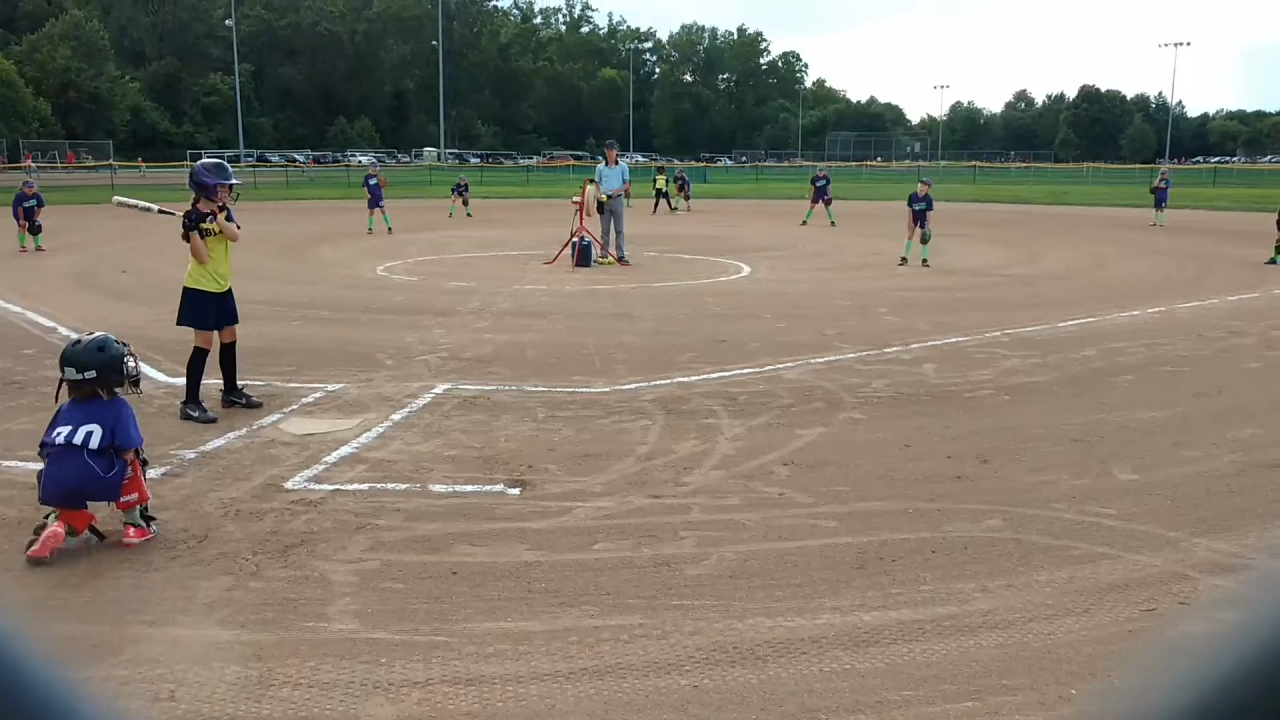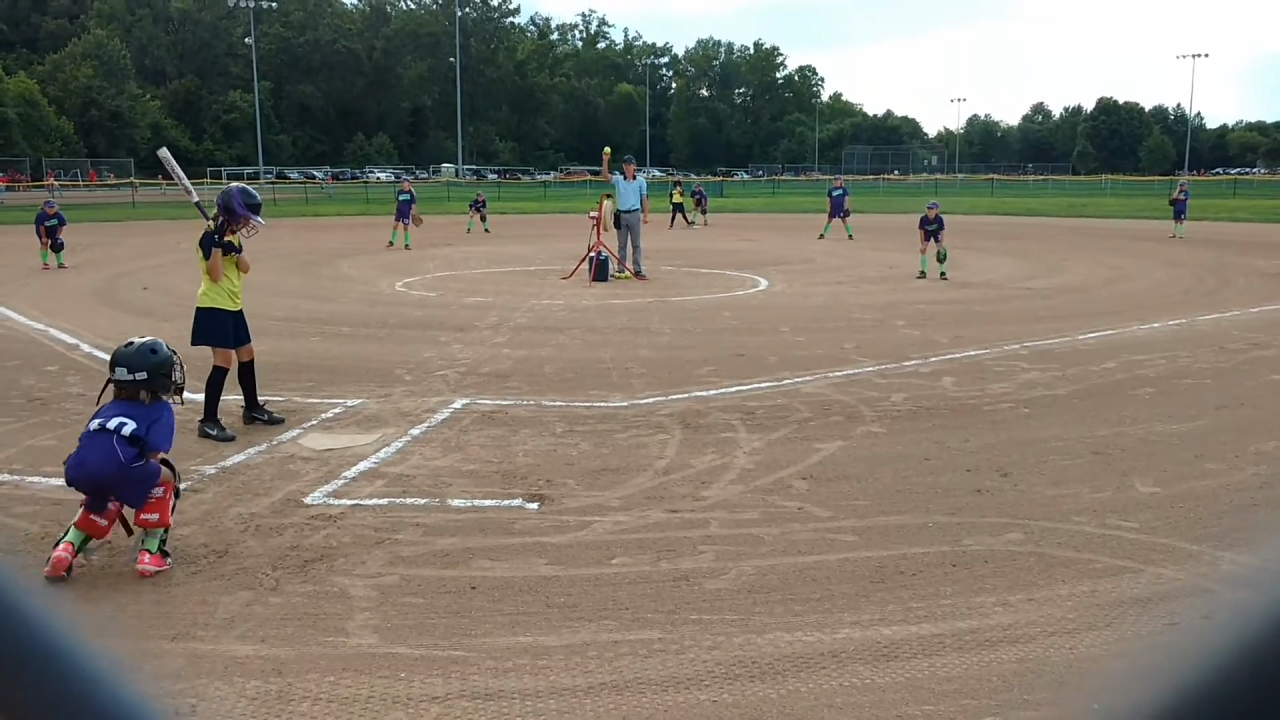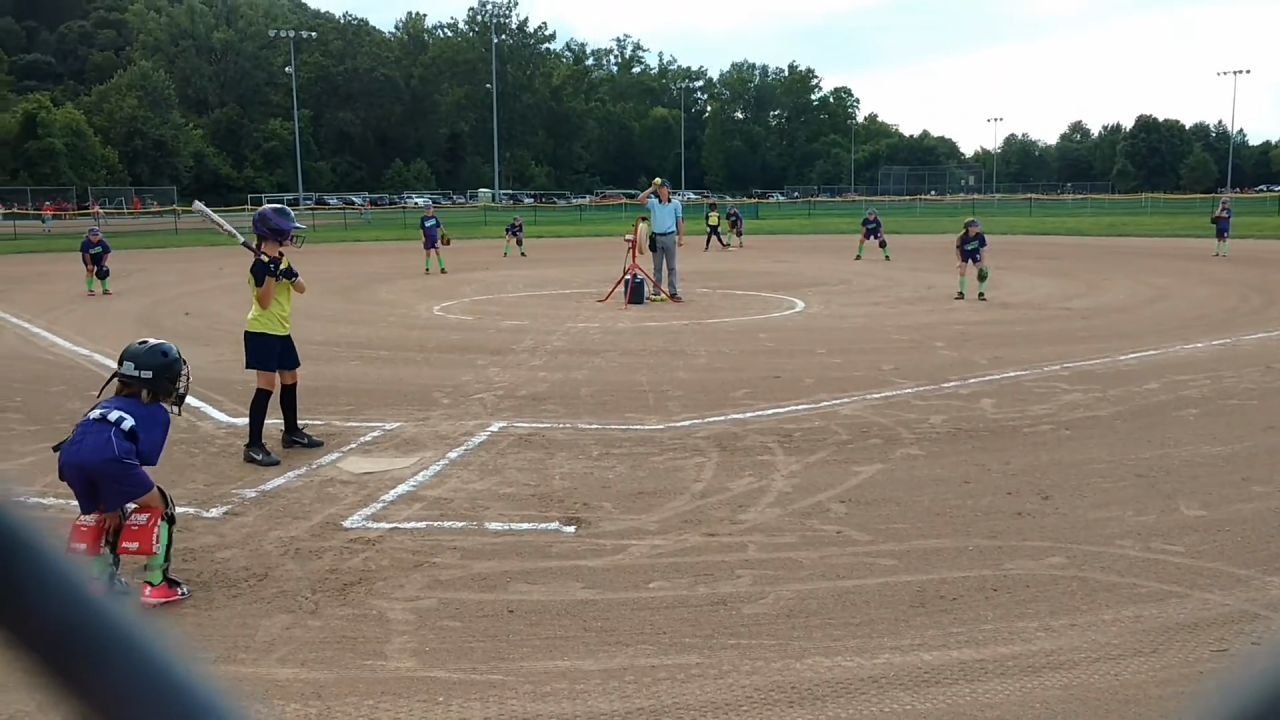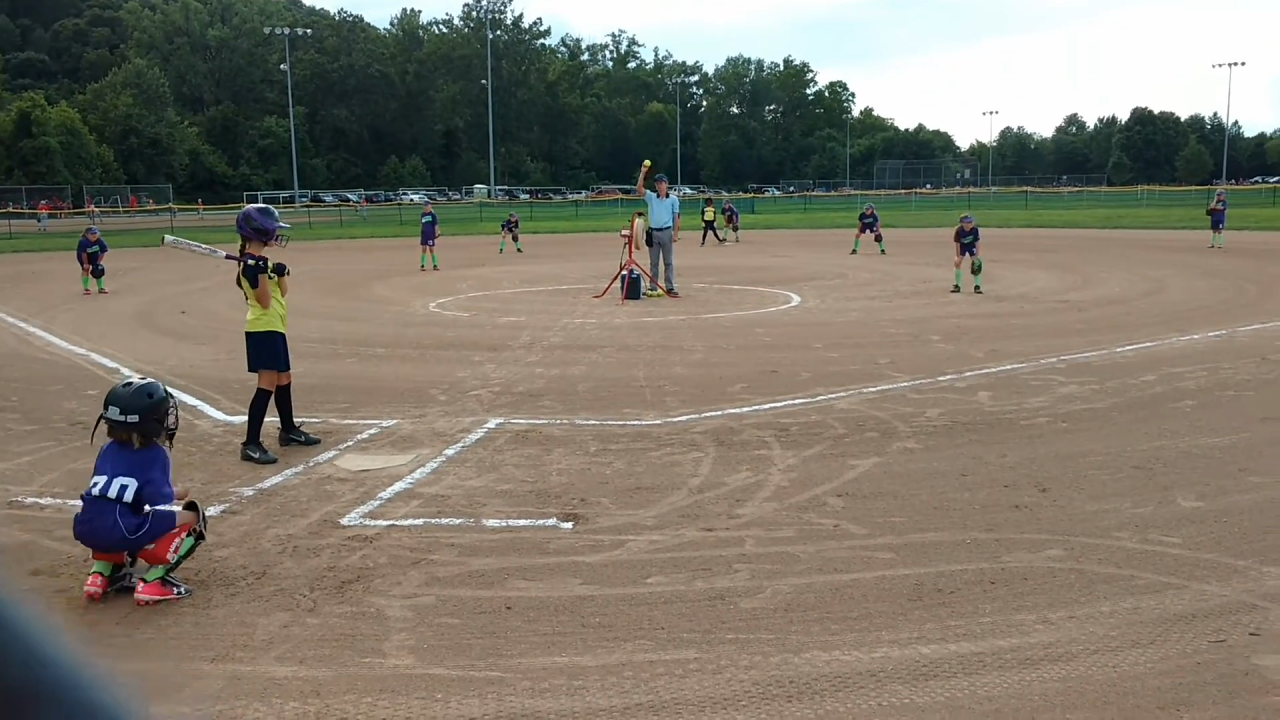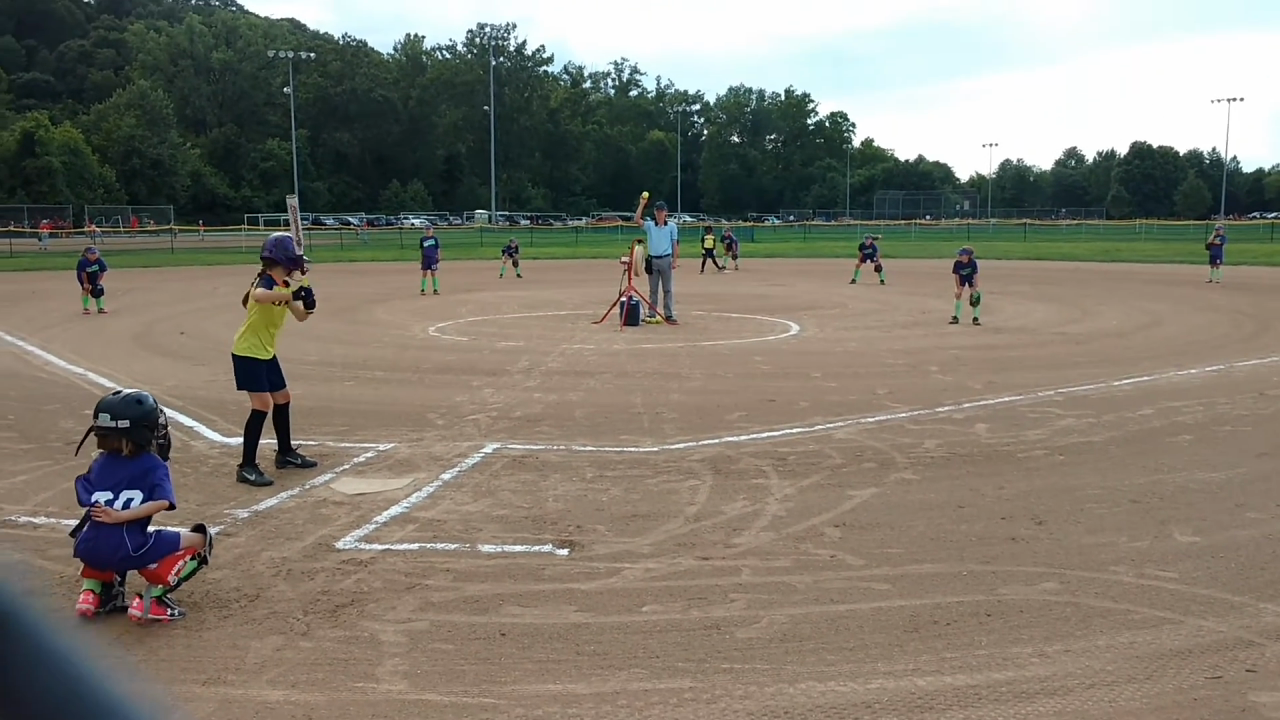
dt=1s
person 1, frame 1
left shoulder: (223, 211)
right shoulder: (192, 218)
left elbow: (235, 236)
right elbow: (202, 258)
left wrist: (214, 218)
right wrist: (192, 227)
left hip: (222, 286)
right hip: (200, 288)
left knee: (229, 338)
right knee: (204, 343)
left ankle: (231, 392)
right ankle: (190, 403)
person 1, frame 2
left shoulder: (233, 235)
right shoulder: (209, 237)
left elbow: (245, 268)
right elbow: (215, 276)
left wrist: (237, 251)
right wrist: (217, 243)
left hip: (233, 305)
right hip: (215, 306)
left knee: (246, 355)
right knee: (223, 361)
left ankle: (252, 408)
right ankle: (208, 421)
person 1, frame 3
left shoulder: (280, 258)
right shoulder: (261, 263)
left elbow: (302, 288)
right elbow: (264, 303)
left wrist: (293, 276)
right wrist: (270, 274)
left hip: (280, 330)
right hip: (262, 330)
left knee: (290, 379)
right knee: (267, 385)
left ankle: (291, 432)
right ankle: (253, 446)
person 1, frame 4
left shoulder: (262, 260)
right shoulder: (250, 264)
left elbow: (282, 292)
right elbow: (265, 302)
left wrist: (281, 274)
right wrist: (262, 273)
left hip: (274, 328)
right hip: (263, 329)
left knee: (283, 379)
right knee: (267, 384)
left ankle: (288, 430)
right ankle: (251, 444)
person 1, frame 5
left shoulder: (284, 284)
right shoulder: (266, 281)
left elbow: (301, 316)
right elbow: (257, 296)
left wrist: (308, 304)
right wrist: (292, 295)
left hip: (266, 352)
right hip: (248, 352)
left knee: (282, 398)
right knee: (262, 405)
left ankle: (285, 453)
right ankle: (247, 466)
person 2, frame 1
left shoulder: (66, 408)
right shoulder: (117, 407)
left elbow: (46, 452)
right elbow: (126, 452)
right wrist: (128, 456)
left hip: (52, 486)
right hip: (93, 481)
left knee: (74, 513)
right knee: (132, 460)
left ankle: (57, 526)
right ankle: (135, 525)
person 2, frame 2
left shoulder: (109, 407)
right shoulder: (161, 409)
right elbow: (152, 452)
left hip: (79, 468)
right hip: (116, 463)
left knee: (102, 495)
right knee: (165, 477)
left ankle: (66, 548)
right ankle: (151, 553)
person 2, frame 3
left shoulder: (109, 403)
right shoulder: (158, 414)
right elbow: (140, 463)
right wrist: (114, 506)
left hip: (70, 456)
right hip: (109, 456)
left knee: (104, 510)
right knee: (158, 508)
left ankle: (100, 578)
right ankle: (156, 584)
person 2, frame 4
left shoulder: (108, 449)
right shoulder: (156, 454)
right elbow: (158, 498)
right wrist: (176, 494)
left hip: (86, 530)
right hip: (121, 532)
right knee: (193, 517)
left ankle: (100, 575)
right ankle: (154, 581)
person 2, frame 5
left shoulder: (100, 461)
right shoulder: (154, 465)
left elbow: (85, 499)
right elbow: (162, 502)
right wrist: (121, 516)
left hip: (88, 549)
right hip: (127, 551)
right knee: (199, 540)
left ankle: (93, 592)
right ankle: (151, 599)
